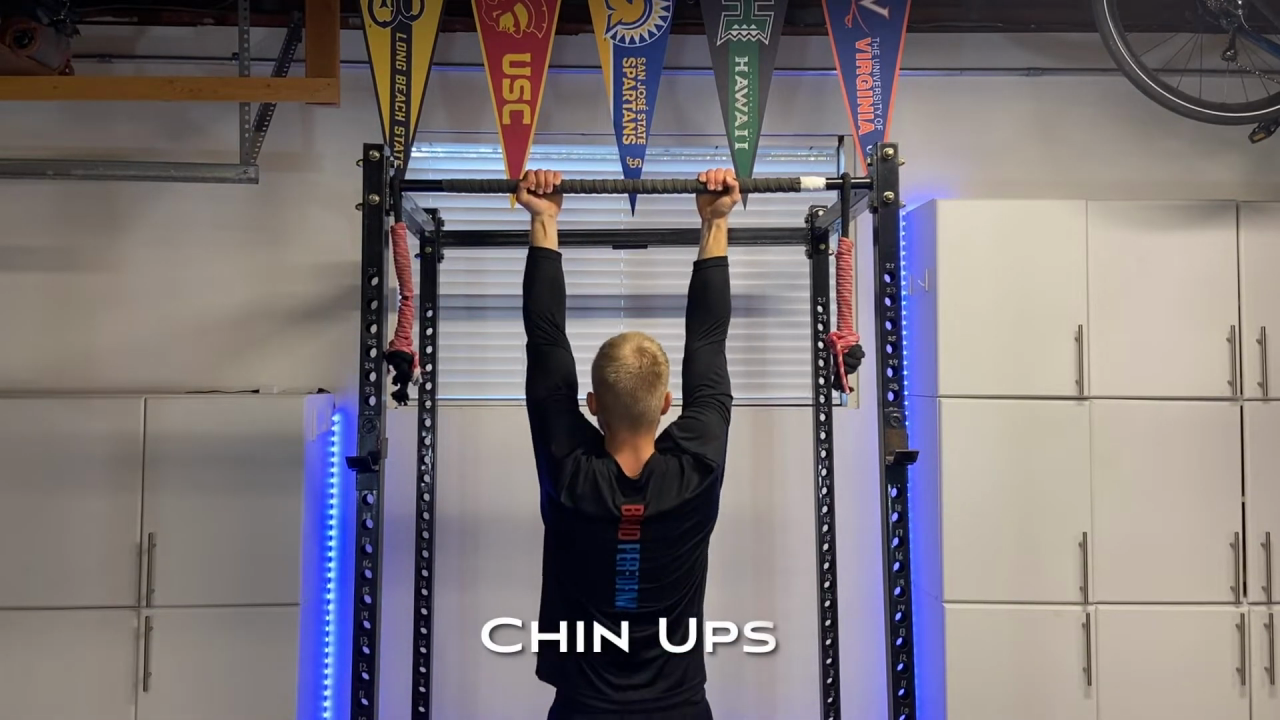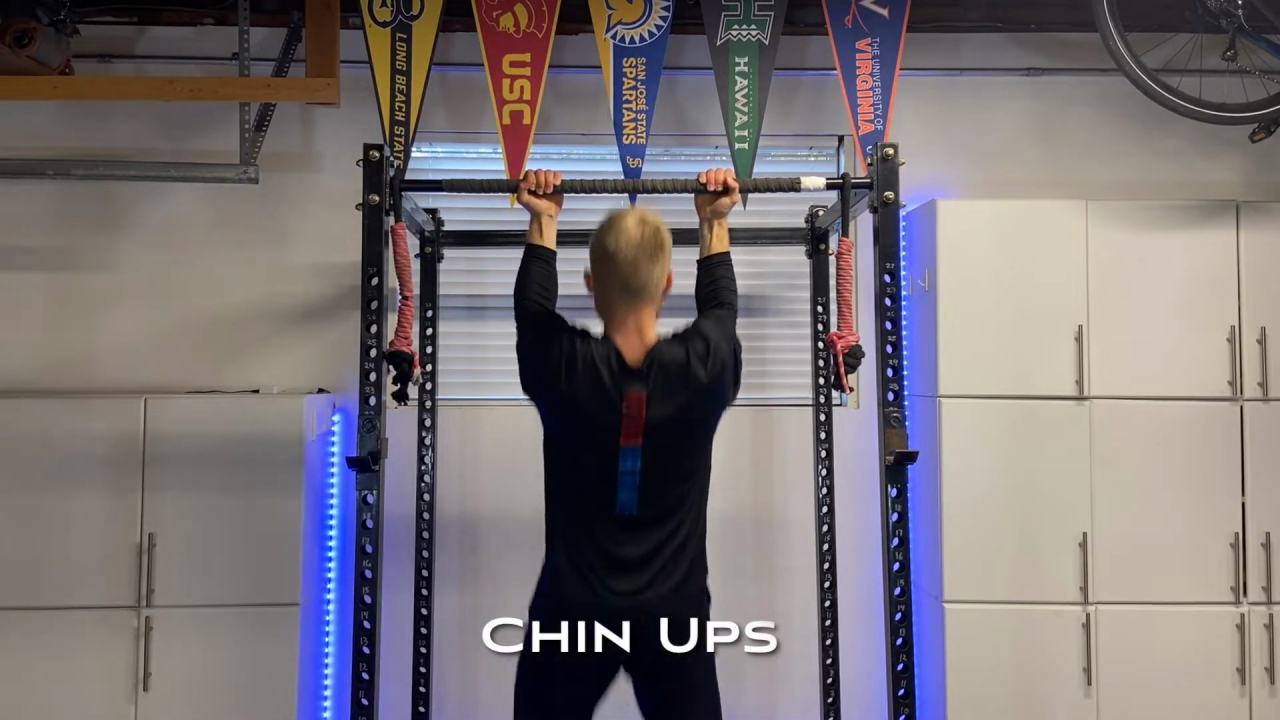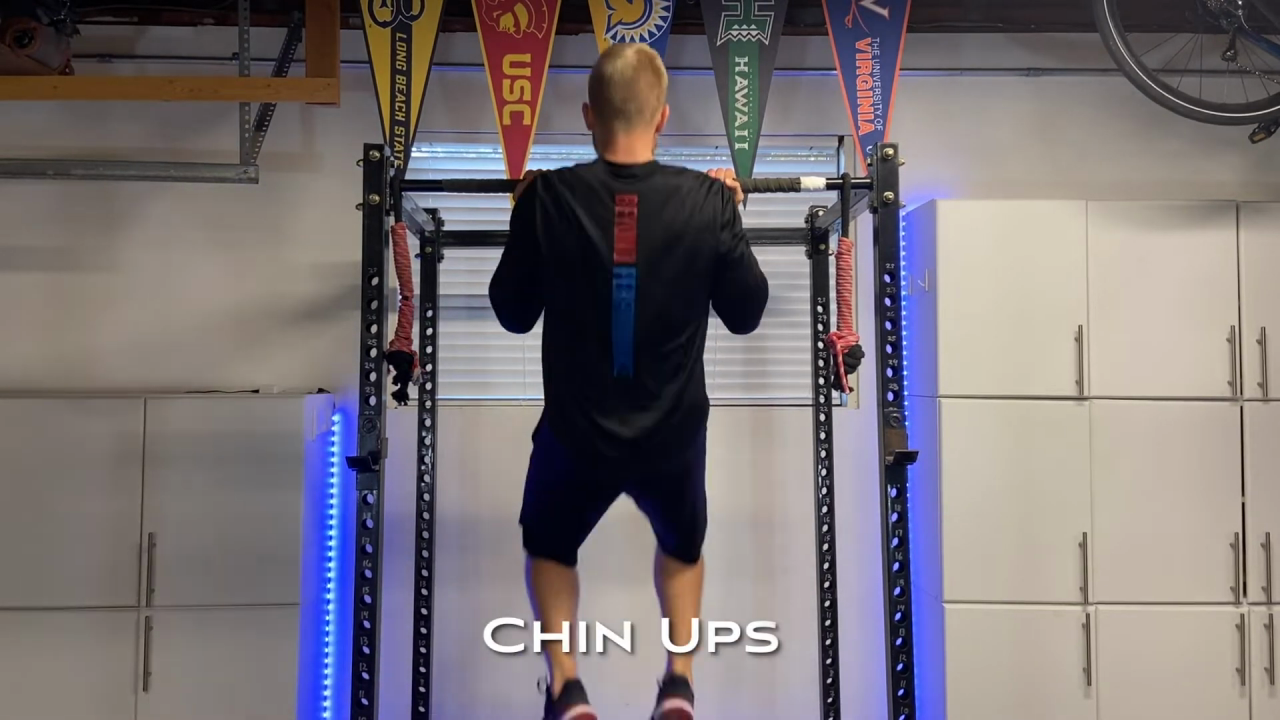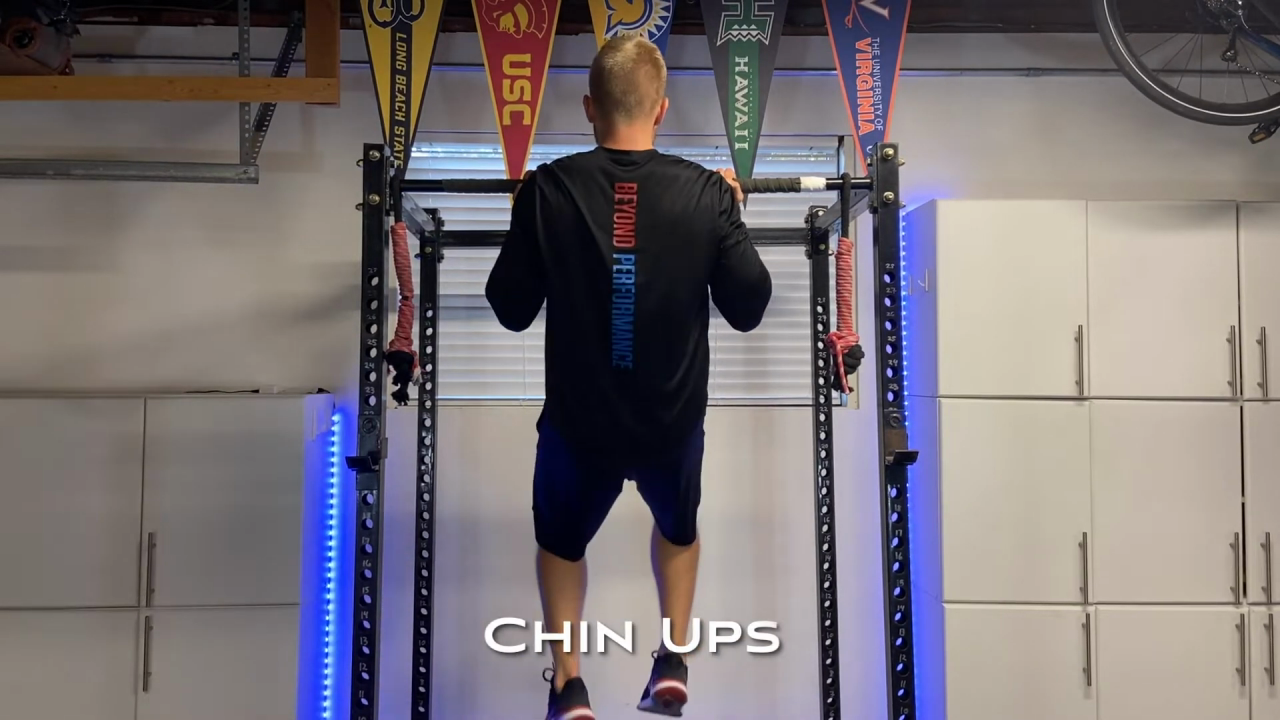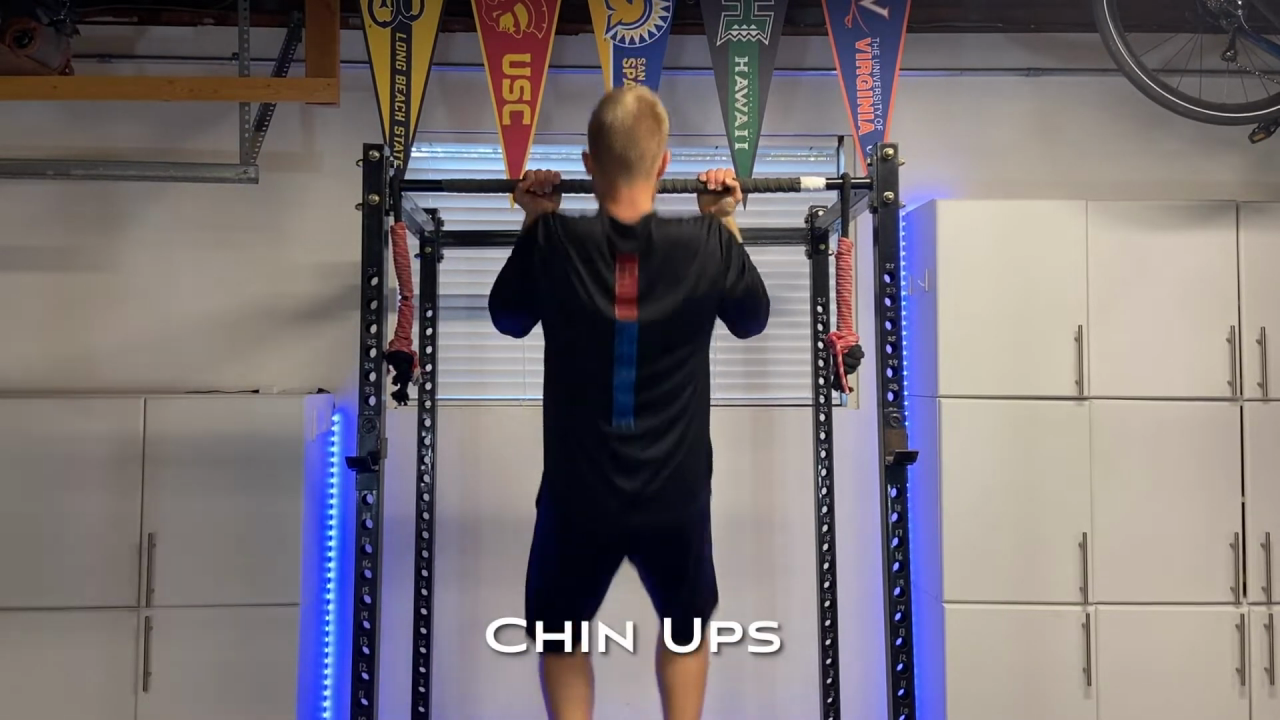
dt=0.4s
person 1, frame 1
left shoulder: (568, 475)
right shoulder: (696, 472)
left elbow: (546, 339)
right elbow: (707, 339)
left wrist: (544, 224)
right wrist: (715, 224)
person 1, frame 2
left shoulder: (564, 369)
right shoulder: (702, 368)
left elbow: (533, 312)
right elbow: (720, 310)
left wrist: (542, 222)
right wrist: (715, 222)
left hip: (574, 611)
right hip: (674, 611)
person 1, frame 3
left shoulder: (549, 199)
right shoulder: (706, 203)
left elbow: (511, 311)
right elbow: (747, 312)
left hip: (576, 436)
right hip: (672, 435)
left knee: (549, 550)
right knee: (683, 550)
person 1, frame 4
left shoulder: (548, 189)
right shoulder: (705, 192)
left elbow: (511, 308)
right elbow: (748, 307)
left hip: (579, 423)
right hip: (672, 423)
left knee: (560, 543)
right knee: (678, 530)
right ankle: (672, 662)
person 1, frame 5
left shoulder: (551, 244)
right shoulder: (706, 247)
left elbow: (509, 317)
right elbow: (751, 318)
left hip: (578, 497)
right hip: (675, 496)
left knee: (560, 633)
right knee: (686, 625)
